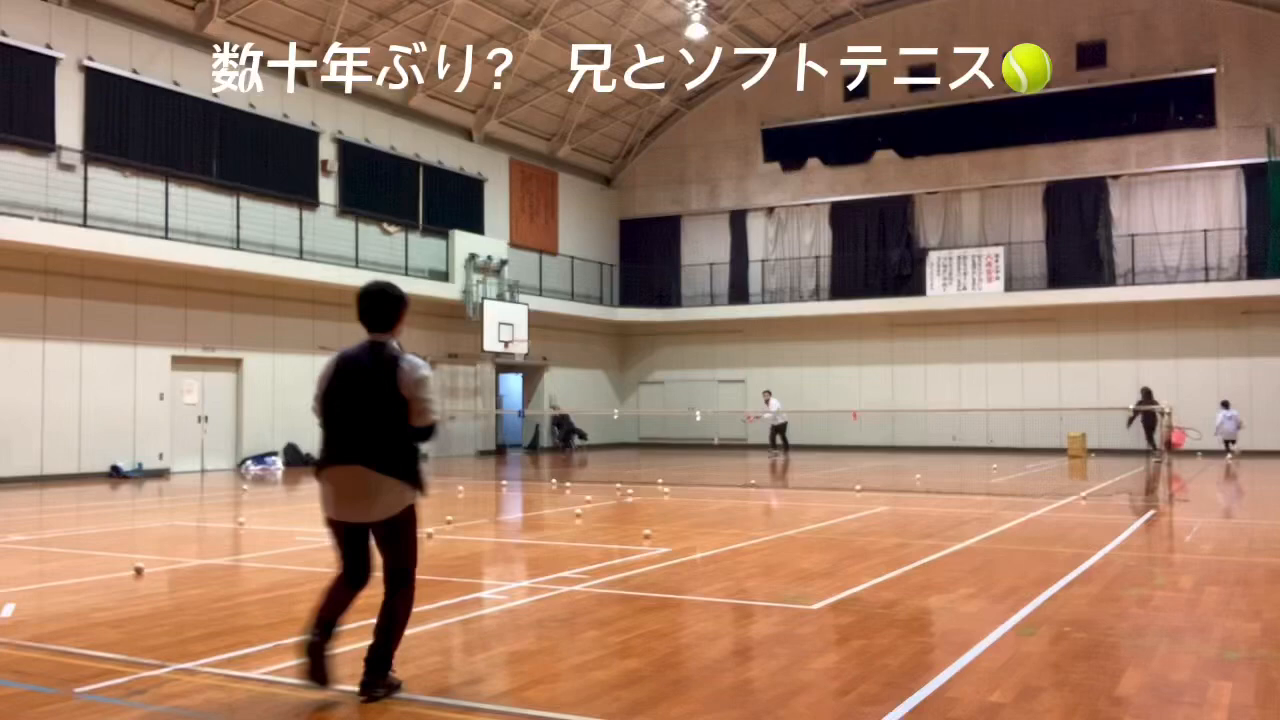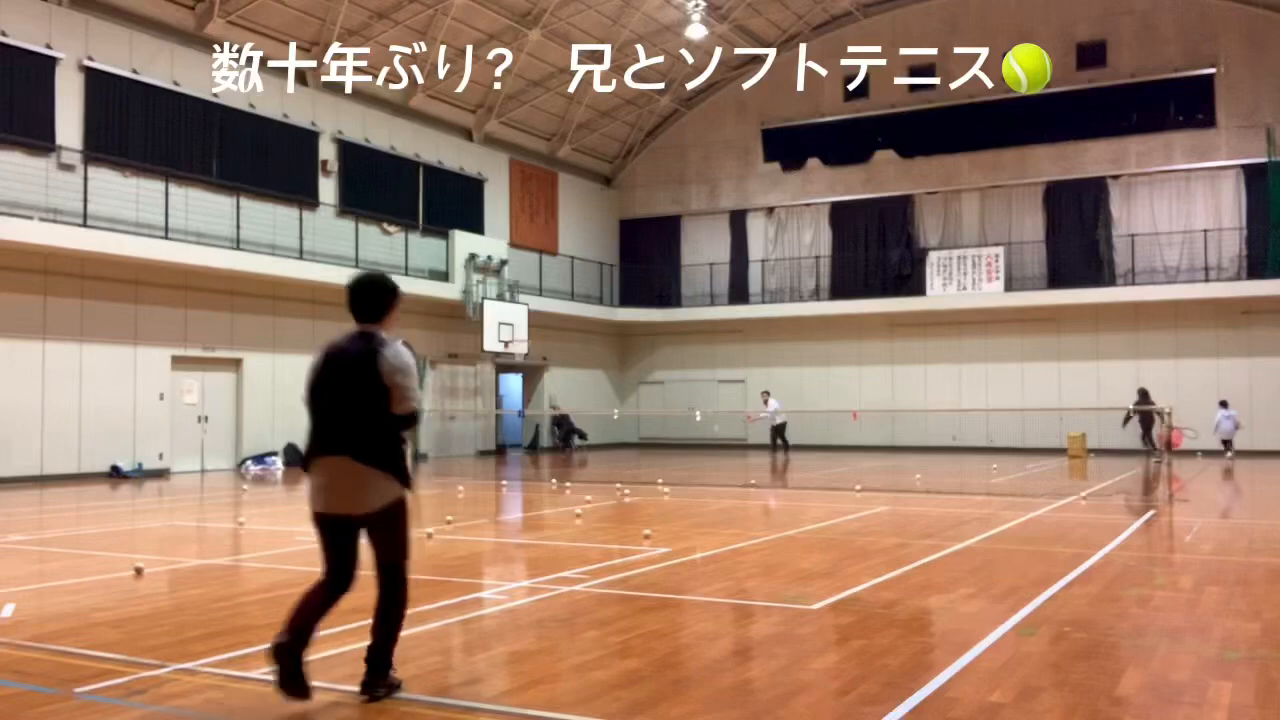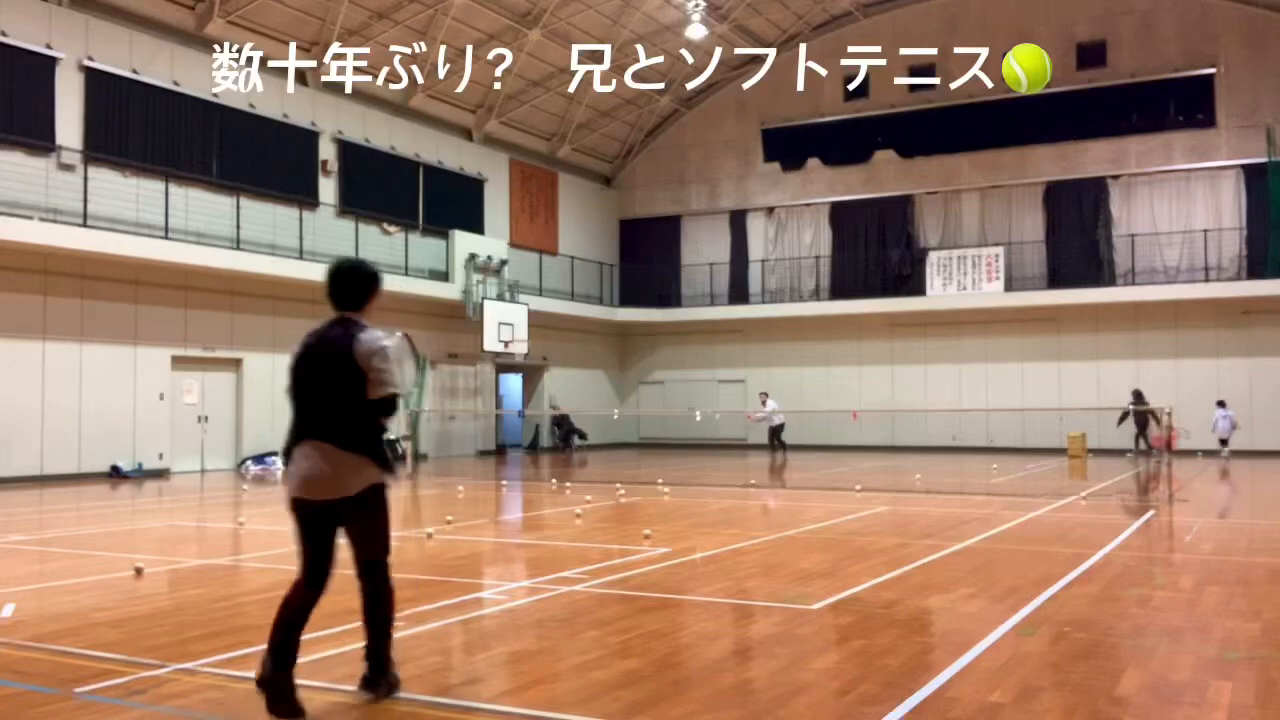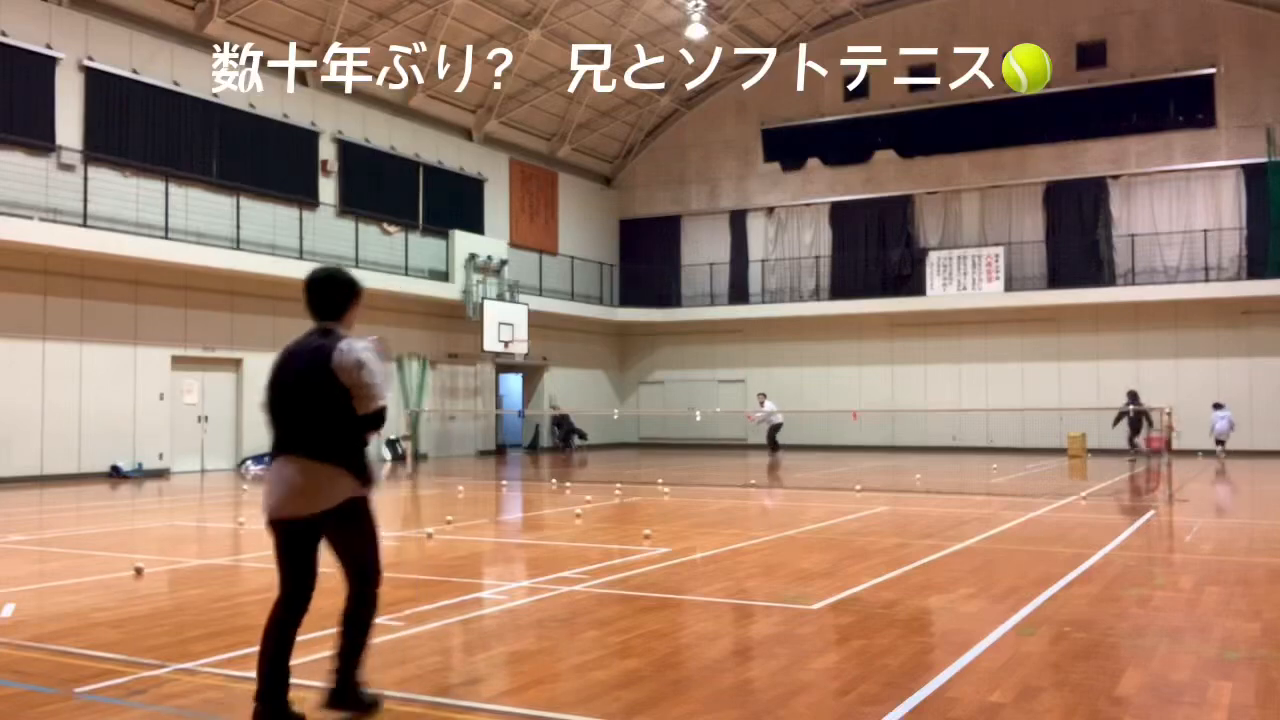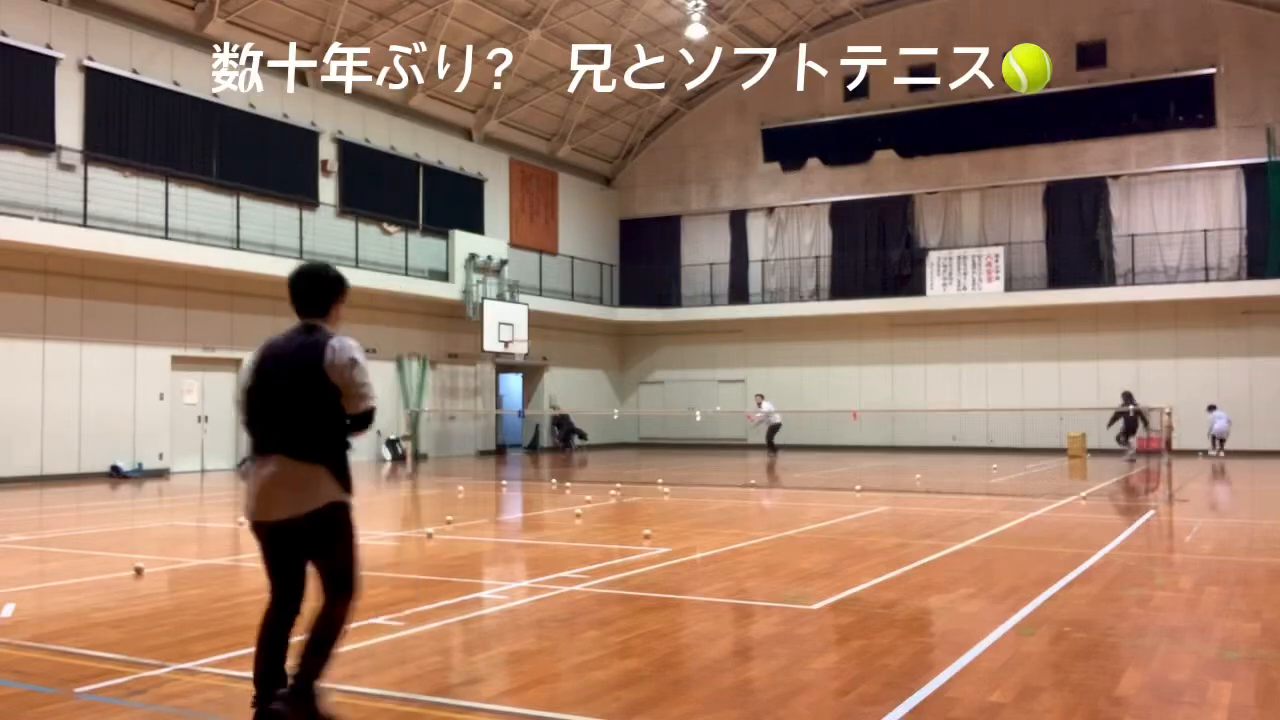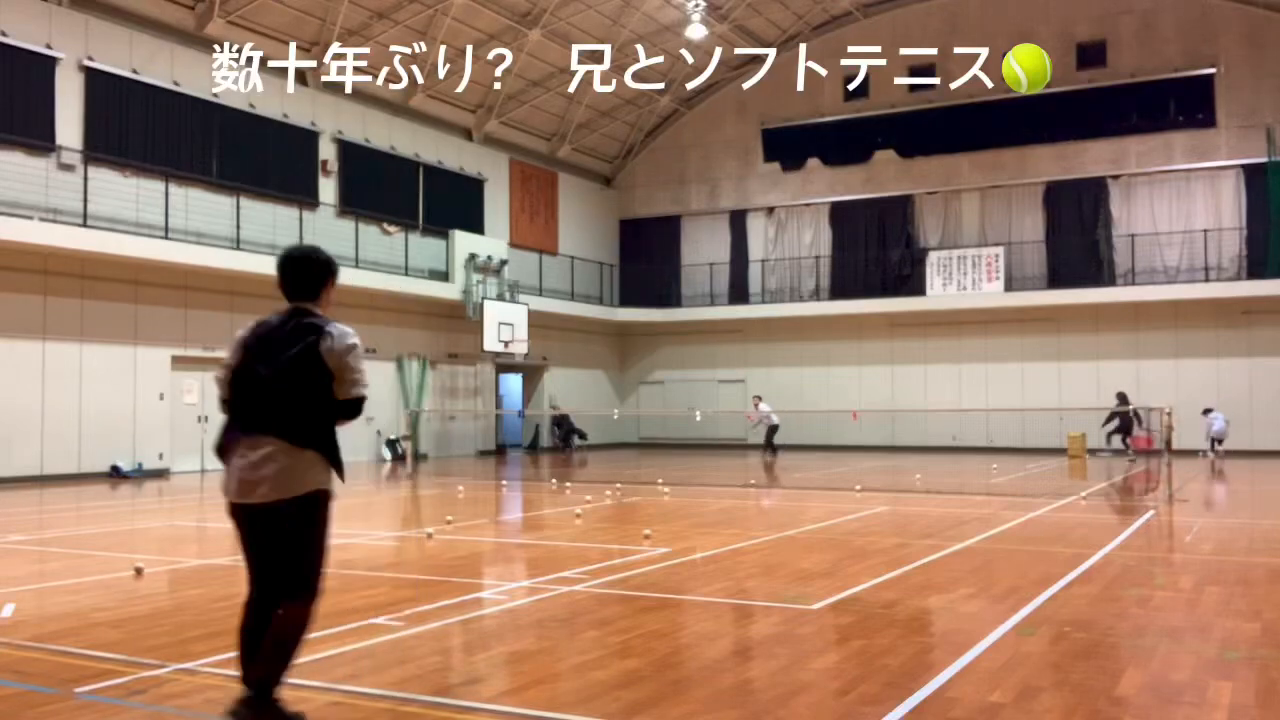
dt=0.1s
person 1, frame 1
left shoulder: (337, 364)
right shoulder: (409, 367)
left elbow: (324, 415)
right elbow: (423, 429)
left hip: (339, 485)
right hip: (389, 487)
left knee: (353, 573)
right knee: (399, 583)
left ankle: (319, 636)
right ankle: (375, 677)
person 1, frame 2
left shoulder: (328, 356)
right shoulder: (393, 355)
left elbow: (317, 410)
right elbow: (405, 419)
right wrist: (383, 428)
left hip: (326, 479)
right hip: (375, 482)
left knee: (337, 576)
right knee: (393, 578)
left ankle: (290, 642)
right ankle: (377, 675)
person 1, frame 3
left shoulder: (310, 343)
right shoulder: (370, 341)
left elbow: (303, 400)
right elbow: (384, 405)
right wrist: (369, 421)
left hip: (305, 471)
right hip: (353, 470)
left knee: (313, 575)
right knee: (374, 574)
left ankle: (276, 678)
right ankle: (377, 669)
person 1, frame 4
left shoulder: (286, 357)
right shoulder: (352, 352)
left elbow: (279, 416)
right elbow: (372, 419)
right wrist: (354, 434)
left hip: (284, 487)
right hip: (334, 484)
left knee: (294, 594)
right knee: (364, 581)
person 1, frame 5
left shoulder: (267, 353)
right shoulder: (340, 352)
left elbow: (250, 417)
right elbow: (361, 418)
left hip: (264, 489)
right hip: (313, 487)
left knee: (284, 600)
right knee: (339, 591)
person 1, frame 6
left shoulder: (252, 335)
right shoulder: (337, 337)
left elbow: (228, 398)
right elbow: (350, 406)
left hip: (244, 470)
right hip: (299, 472)
left knee: (264, 589)
right knee: (300, 593)
